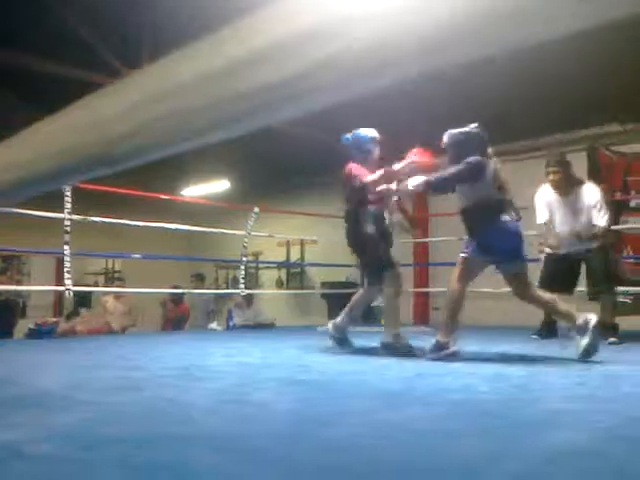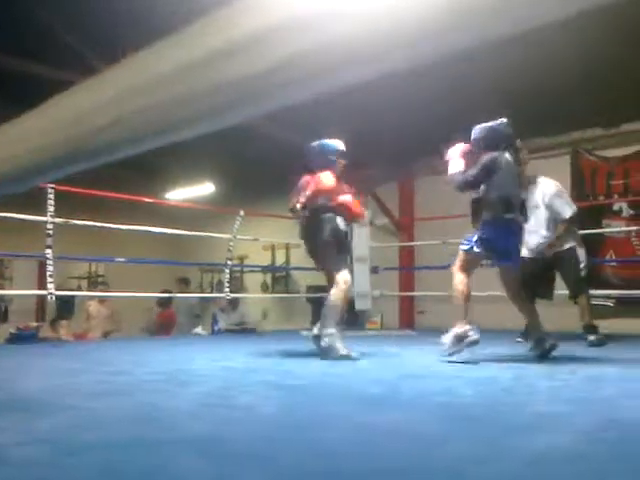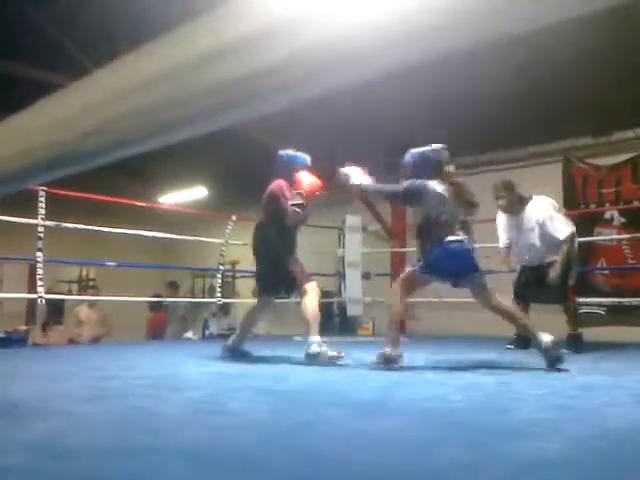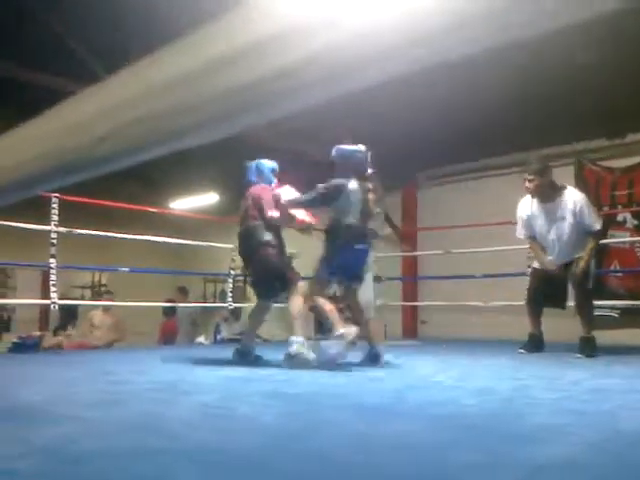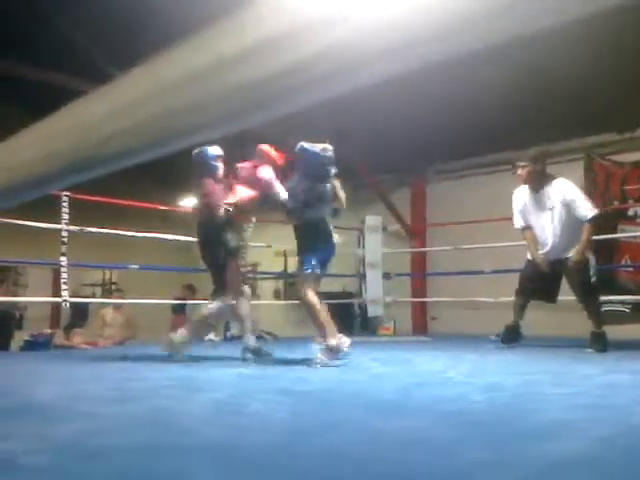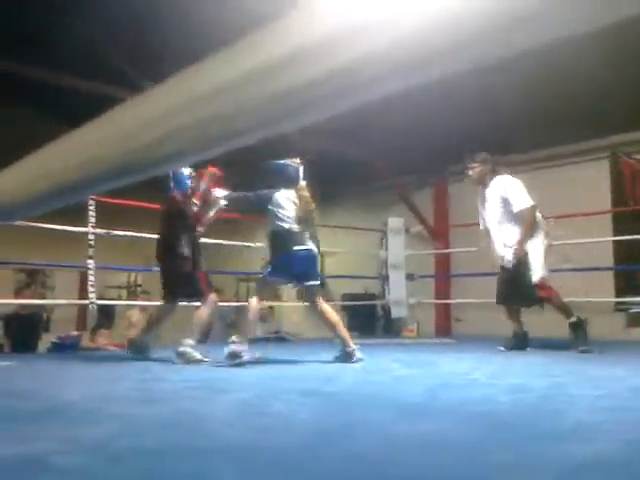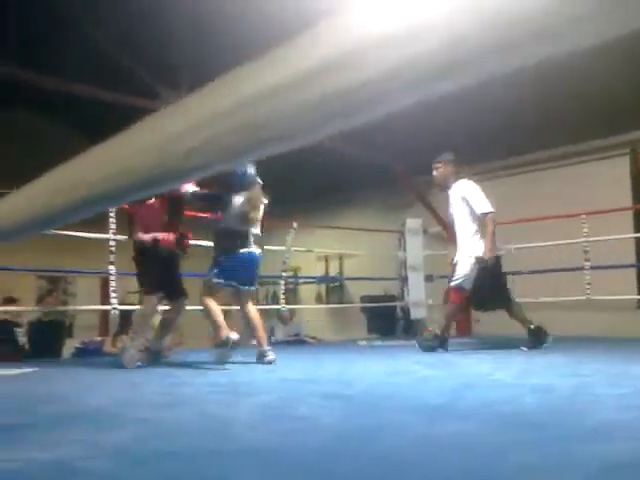
dt=0.5s
person 1, frame 1
left shoulder: (474, 164)
right shoulder: (480, 167)
left elbow: (441, 181)
right elbow: (444, 184)
left wrist: (418, 182)
right wrist: (422, 181)
left hip: (492, 231)
right hip: (506, 231)
left knee: (459, 279)
right knee: (525, 290)
left ankle: (445, 341)
right ankle: (582, 321)
person 1, frame 2
left shoulder: (492, 159)
right shoulder: (511, 161)
left elbow: (464, 183)
left wrist: (455, 163)
right wrist: (467, 162)
left hip: (493, 225)
right hip: (511, 227)
left knee: (460, 270)
right knee: (513, 288)
left ankle: (462, 329)
right ankle: (541, 340)
person 1, frame 3
left shoulder: (419, 187)
right shoulder: (451, 187)
left elbow: (382, 191)
left wrist: (357, 183)
left hip: (441, 249)
right hip: (461, 248)
left knee: (401, 288)
right knee: (490, 300)
left ankle: (392, 350)
right ankle: (541, 341)
person 1, frame 4
left shoulder: (339, 186)
right shoulder: (362, 188)
left elbow: (310, 201)
left wrist: (287, 201)
left hip: (343, 248)
right hip: (359, 249)
left knee: (315, 293)
right knee: (351, 299)
left ankle: (342, 331)
right ankle: (373, 349)
person 1, frame 5
left shoulder: (319, 187)
right shoulder: (302, 180)
left elbow: (294, 211)
left hip: (317, 244)
right hip: (312, 243)
left knee: (306, 291)
right knee: (310, 291)
left ankle: (331, 343)
right ankle: (336, 338)
person 1, frame 6
left shoulder: (272, 195)
right shoulder: (301, 198)
left elbow: (242, 200)
left wrist: (222, 194)
left hip: (286, 253)
right hip: (308, 252)
left knee: (256, 296)
right knee: (318, 302)
left ankle: (240, 347)
right ankle: (349, 347)
person 1, frame 7
left shoulder: (230, 197)
right shoulder: (258, 201)
left elbow: (203, 199)
left hip: (231, 254)
right hip: (252, 254)
left knee: (208, 297)
right knee: (245, 302)
left ankle: (226, 336)
right ankle: (265, 350)
person 2, frame 1
left shoulder: (370, 169)
right shoulder: (353, 169)
right elbow: (370, 183)
right wrist: (398, 168)
left hip: (374, 232)
right hip: (365, 232)
left knee: (374, 286)
right knee: (391, 279)
left ankle: (339, 326)
right ankle: (392, 338)
person 2, frame 2
left shoulder: (337, 182)
right shoulder: (308, 181)
left elbow: (352, 214)
right elbow: (297, 213)
left wrist: (352, 209)
right wrist: (313, 196)
left hip: (337, 239)
right hip: (321, 240)
left knee: (337, 282)
right knee: (343, 279)
left ankle: (320, 333)
right ankle: (329, 339)
person 2, frame 3
left shoulder: (283, 187)
right shoulder: (281, 186)
left elbow: (296, 219)
right elbow: (291, 218)
left wrist: (305, 200)
right wrist: (301, 195)
left hip: (270, 251)
right hip: (275, 250)
left knee: (265, 300)
right knee: (309, 288)
left ankle: (234, 344)
right ankle: (315, 346)
person 2, frame 4
left shoulder: (253, 194)
right shoulder: (263, 190)
right elbow: (272, 217)
right wrist: (287, 215)
left hip: (252, 250)
right hip: (265, 247)
left knee: (266, 300)
right knee: (294, 288)
left ankle: (245, 348)
right ankle: (298, 348)
person 2, frame 5
left shoulder: (219, 185)
right shoulder: (208, 185)
right elbow: (219, 216)
right wrist: (234, 202)
left hip: (225, 247)
right hip: (217, 247)
left knee: (239, 293)
right knee: (224, 298)
left ankle: (250, 343)
right ankle: (179, 337)
person 2, frame 6
left shoulder: (185, 200)
right shoulder: (175, 199)
left elbow: (201, 220)
right elbow: (195, 216)
left wrist: (214, 204)
right wrist: (202, 190)
left hip: (174, 258)
right hip: (180, 259)
left knee: (171, 303)
right knee: (210, 299)
left ankle: (139, 340)
right ankle: (187, 346)
person 2, frame 7
left shoulder: (167, 199)
right shoulder: (136, 209)
left elbow: (182, 194)
right elbow: (135, 237)
right wrist: (155, 237)
left hip: (168, 260)
right hip: (149, 260)
left knee: (179, 304)
right knee: (153, 298)
left ankle: (155, 345)
right ankle: (132, 349)
person 3, frame 1
left shoulder: (591, 192)
right shoulder: (543, 194)
left elbow: (603, 229)
right elbow: (545, 224)
left wrist: (581, 235)
right wrist: (548, 239)
left hip: (593, 244)
right hip: (561, 248)
left knee: (604, 283)
right knee: (545, 283)
left ankle: (609, 327)
right ankle: (548, 325)
person 3, frame 2
left shoulder: (547, 188)
left elbow: (570, 217)
left wrist: (551, 243)
left hip: (562, 248)
right hip: (532, 251)
left knee: (578, 285)
right knee: (525, 288)
left ankle: (590, 329)
right ankle: (531, 329)
person 3, frame 3
left shoulder: (542, 208)
right shoulder: (502, 217)
left elbow: (569, 236)
right elbow: (506, 247)
left wrist: (558, 267)
right wrist: (506, 260)
left hip: (559, 255)
right hip: (532, 261)
left knee: (563, 292)
right knee: (519, 292)
left ankle: (574, 336)
right ankle: (522, 336)
person 3, frame 4
left shoulder: (575, 198)
right shoulder: (525, 206)
left elbow: (595, 231)
right elbow: (531, 238)
left wrist: (585, 260)
right wrist: (544, 262)
left hip: (575, 257)
right hip: (545, 260)
left knee: (582, 295)
right knee: (533, 296)
left ankle: (587, 339)
right ankle: (535, 339)
person 3, frame 5
left shoulder: (564, 188)
right shoulder: (519, 195)
left elbow: (589, 218)
right elbow: (526, 228)
left wrist: (581, 250)
right wrist: (535, 254)
left hip: (571, 252)
right hip: (541, 254)
left knee: (586, 291)
right knee: (523, 289)
left ankle: (598, 334)
right ankle: (513, 329)
person 3, frame 6
left shoulder: (507, 184)
right shoulder: (482, 195)
left elbow: (528, 210)
right elbow: (489, 228)
left wrist: (521, 244)
right wrist: (498, 252)
left hip: (530, 245)
right hip: (508, 253)
left knee: (539, 286)
right knee: (505, 297)
left ankle: (575, 323)
right ankle: (519, 335)
person 3, frame 7
left shoulder: (467, 187)
right shoulder: (453, 194)
left elbow: (488, 215)
left wrist: (489, 247)
right wrist: (458, 256)
left hip: (479, 252)
right hip: (471, 253)
left knee: (456, 291)
right knee: (502, 299)
left ankle: (442, 337)
right ankle: (535, 331)
